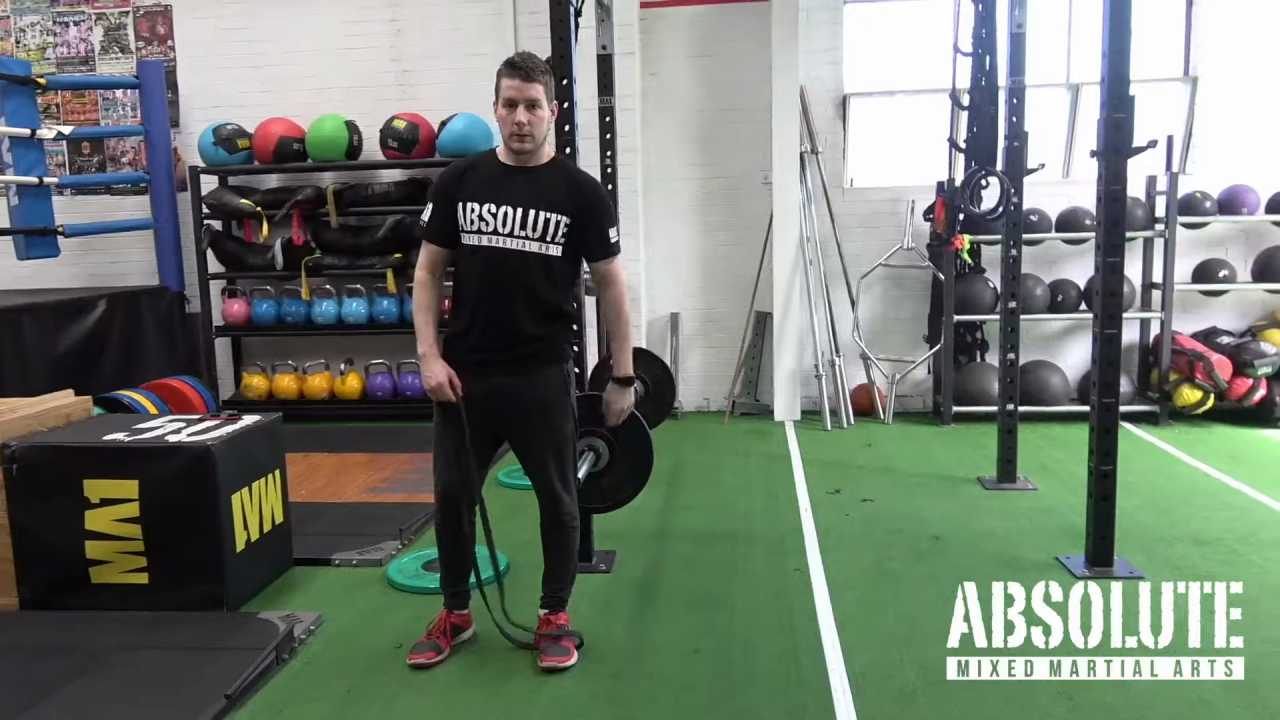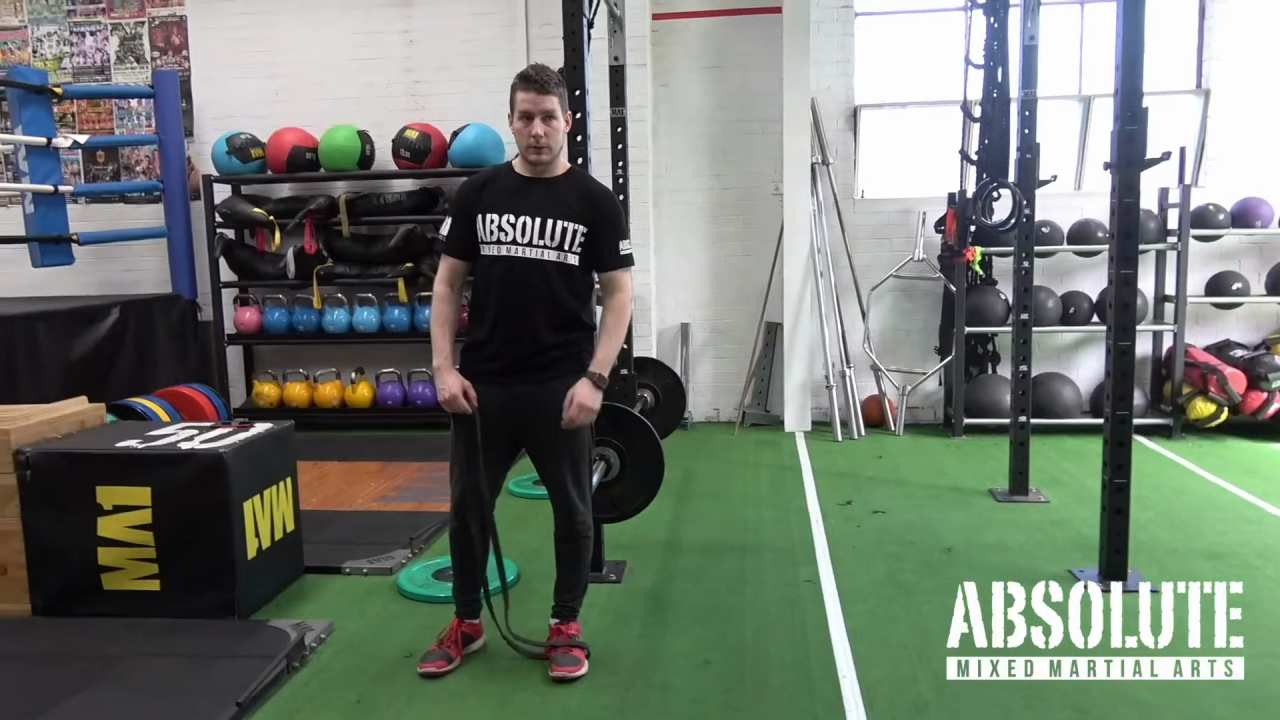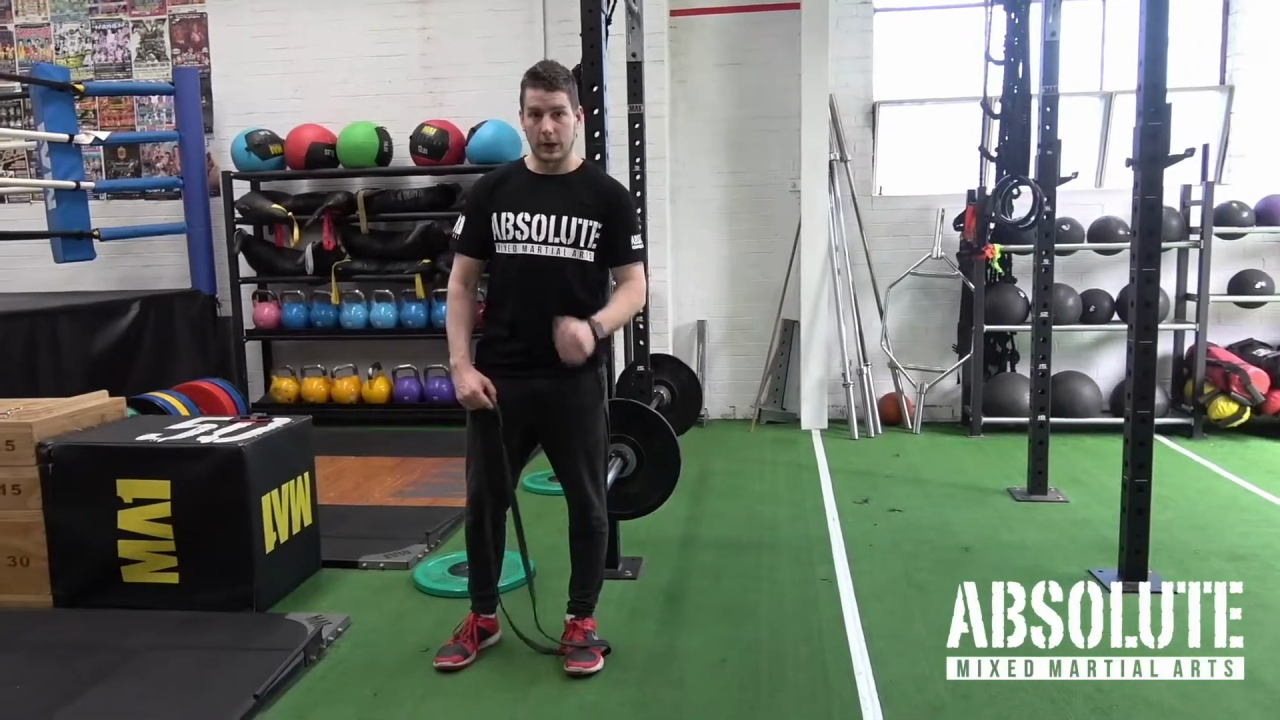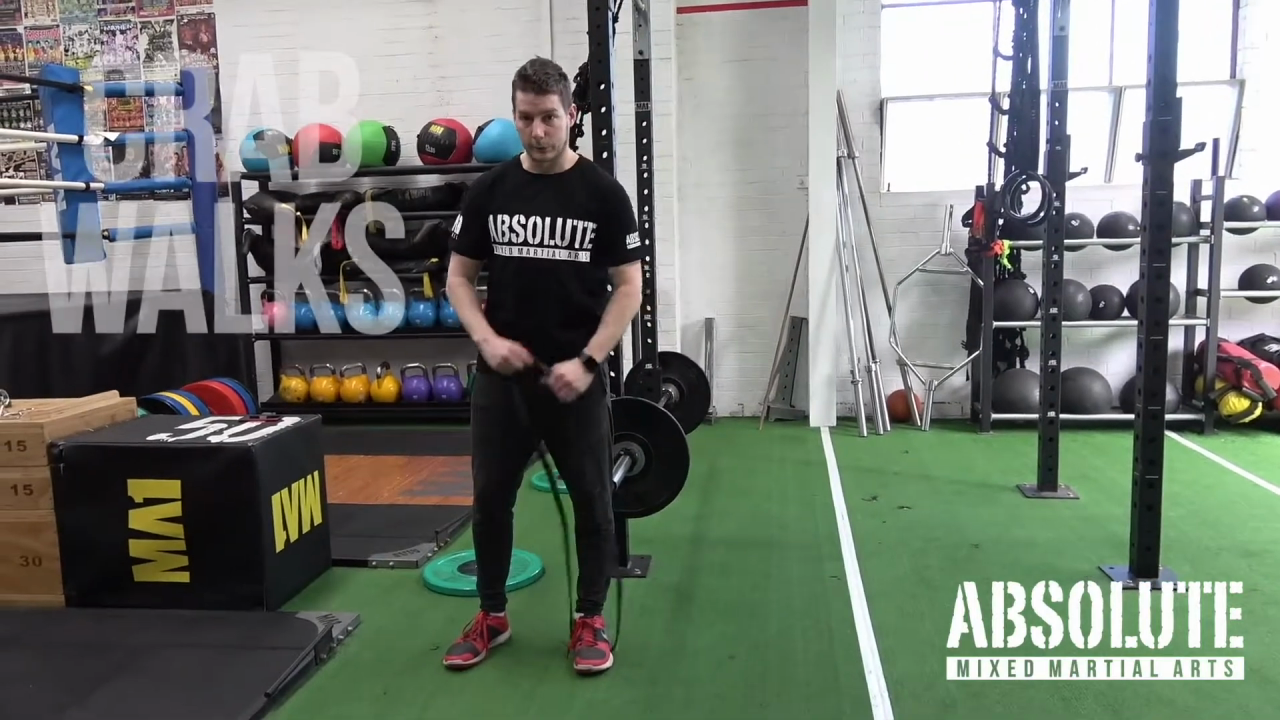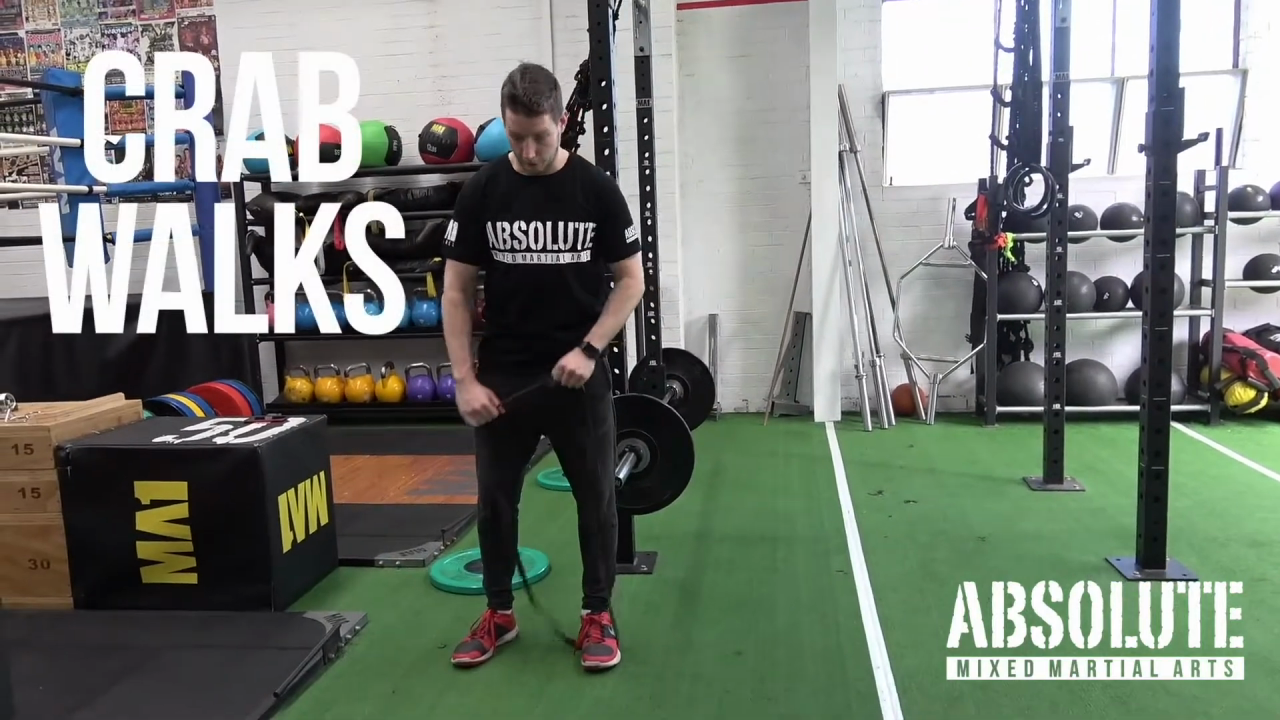
dt=0.5s
person 1, frame 1
left shoulder: (579, 191)
right shoulder: (459, 180)
left elbow: (610, 283)
right elbow: (428, 271)
left wrist: (622, 376)
right wrist: (429, 355)
left hip: (543, 377)
right hip: (467, 375)
left knee: (557, 500)
right knee: (452, 497)
left ankle: (554, 615)
right ankle: (455, 615)
person 1, frame 2
left shoulder: (595, 201)
right shoulder: (477, 193)
left elbow: (618, 293)
right elbow: (448, 284)
left wrist: (594, 378)
right wrist: (444, 367)
left hip: (560, 387)
right hip: (483, 384)
left knee: (572, 509)
right knee: (468, 505)
left ankle: (565, 625)
right ankle: (466, 623)
person 1, frame 3
left shoulder: (607, 195)
right shoulder: (491, 190)
left elbow: (633, 284)
right elbow: (462, 281)
left wrist: (595, 329)
right wrist: (461, 364)
left hip: (575, 382)
right hip: (498, 379)
left knee: (586, 504)
right knee: (484, 500)
left ankle: (581, 620)
right ankle: (482, 618)
person 1, frame 4
left shoulder: (603, 193)
right shoulder: (488, 190)
left elbow: (628, 287)
right elbow: (460, 277)
left wrist: (588, 360)
right wrist: (488, 339)
left hip: (575, 381)
right hip: (501, 378)
left knee: (591, 502)
right knee: (491, 499)
left ankle: (590, 618)
right ankle: (491, 616)
person 1, frame 5
left shoulder: (596, 189)
right shoulder: (481, 192)
left elbow: (630, 278)
right elbow: (456, 289)
left wrist: (589, 348)
right wrist: (464, 378)
left hip: (578, 375)
right hip: (501, 379)
left knee: (595, 500)
right knee: (495, 499)
left ankle: (597, 615)
right ankle: (499, 614)
